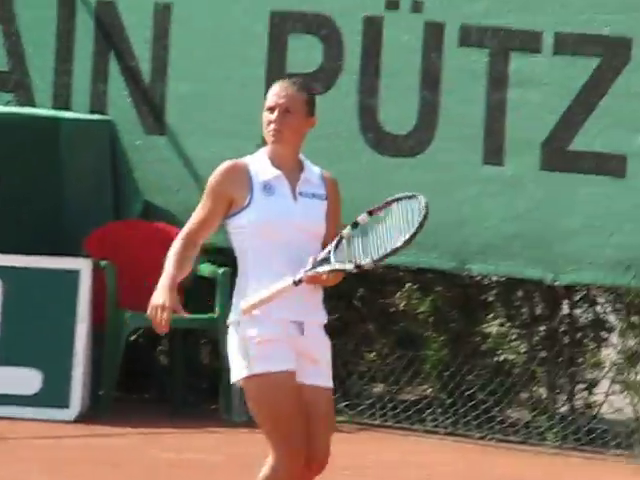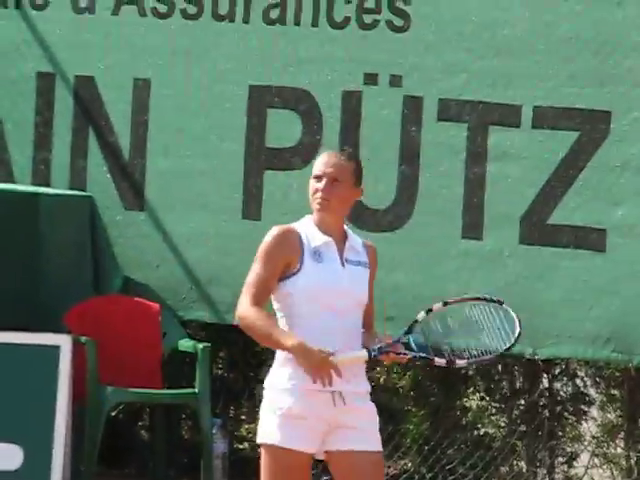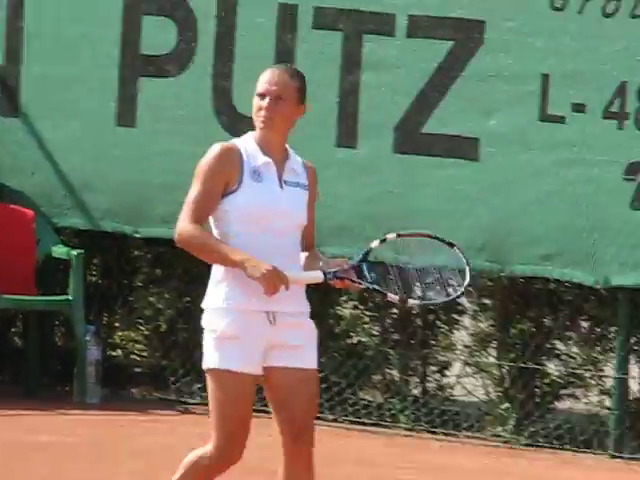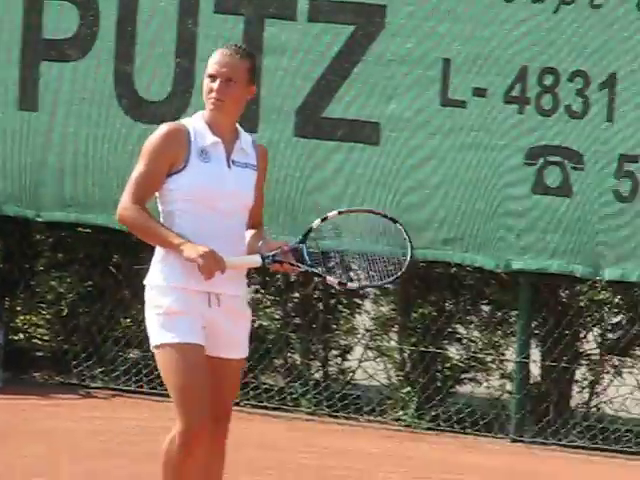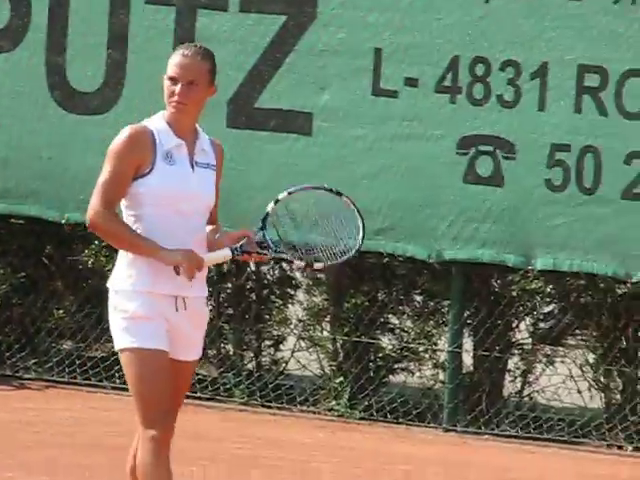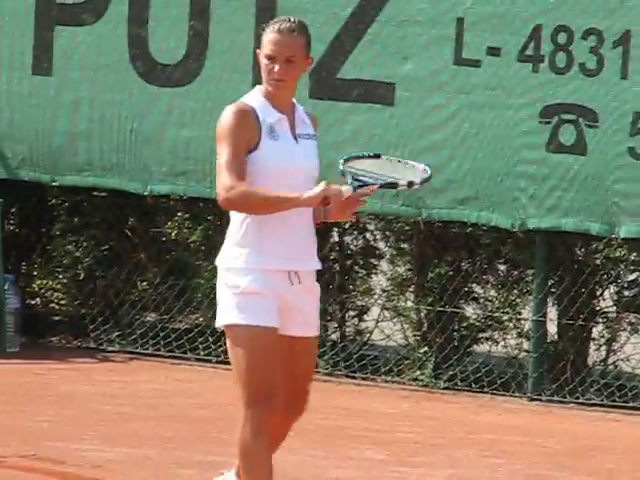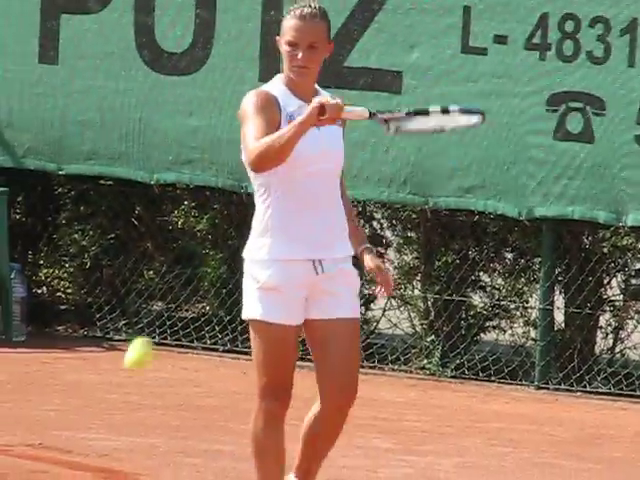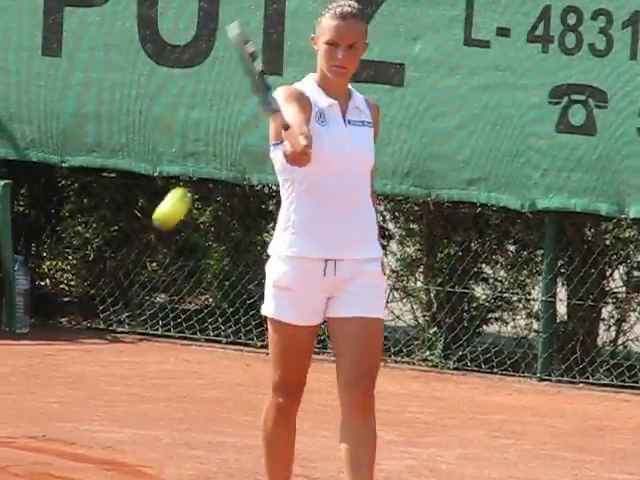
dt=0.2s
person 1, frame 1
left shoulder: (325, 185)
right shoulder: (235, 175)
left elbow: (334, 266)
right elbow: (188, 240)
left wrist: (324, 274)
right wrist: (166, 286)
left hip: (309, 331)
right hip: (258, 326)
person 1, frame 2
left shoulder: (366, 253)
right shoulder: (285, 240)
right elbow: (248, 312)
right wrist: (299, 348)
left hip: (352, 403)
right hip: (295, 395)
person 1, frame 3
left shoulder: (305, 172)
right shoulder: (225, 156)
right elbow: (186, 231)
left wrist: (324, 266)
right wrist: (247, 261)
left hip: (291, 319)
right hip: (234, 315)
left knee: (300, 440)
person 1, frame 4
left shoulder: (255, 153)
right shoulder: (173, 137)
right elbow: (128, 210)
left wrist: (266, 247)
right wrist: (185, 245)
left hip: (230, 300)
right hip: (175, 294)
left knee: (216, 426)
right knee: (193, 423)
person 1, frame 5
left shoulder: (213, 151)
right shoulder: (136, 139)
right elbow: (97, 216)
left wrist: (230, 238)
right wrist: (164, 254)
left hip: (190, 302)
right hip: (140, 298)
left knee: (160, 428)
right knee: (156, 429)
person 1, frame 6
left shoulder: (307, 121)
right shoulder: (240, 115)
right elbow: (229, 193)
left wrist: (331, 208)
right wrist: (305, 198)
left hip: (301, 277)
right hip: (249, 275)
left knee: (292, 405)
right knee: (260, 408)
person 1, frame 7
left shoulder: (332, 108)
right shoulder: (261, 101)
right elbow: (258, 159)
left wrist: (365, 250)
right wrist: (305, 122)
left hip: (334, 266)
right hip: (276, 264)
left knee: (340, 396)
right knee: (274, 399)
person 1, frame 8
left shoulder: (369, 111)
right shoulder: (291, 98)
right elbow: (298, 149)
left wrist: (377, 261)
right wrist: (296, 143)
left hip: (359, 266)
right hip: (298, 262)
left knee: (359, 399)
right knee: (287, 395)
